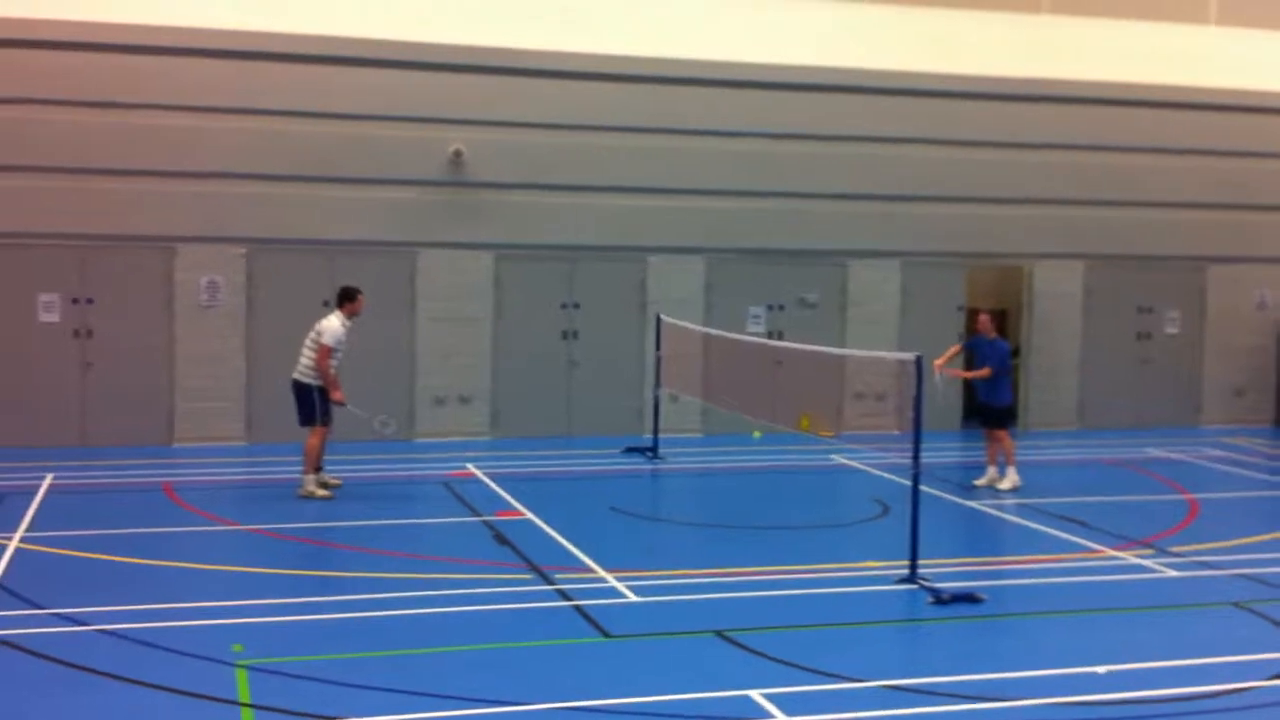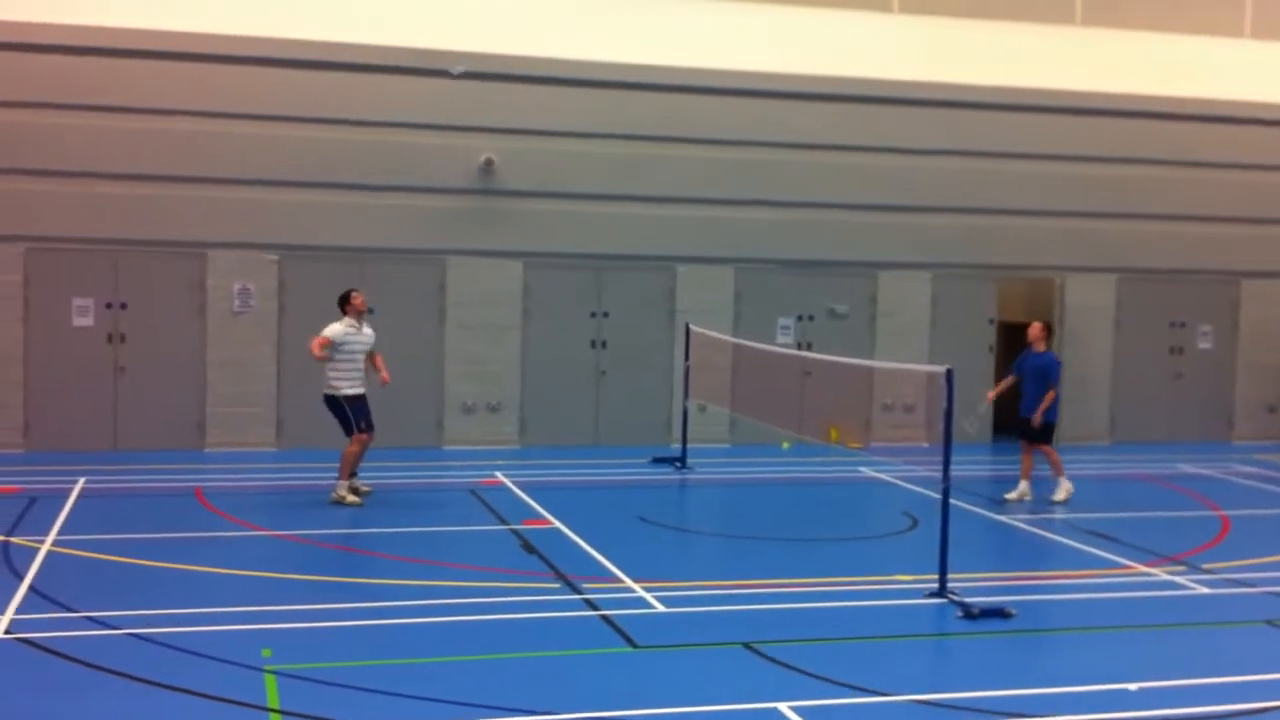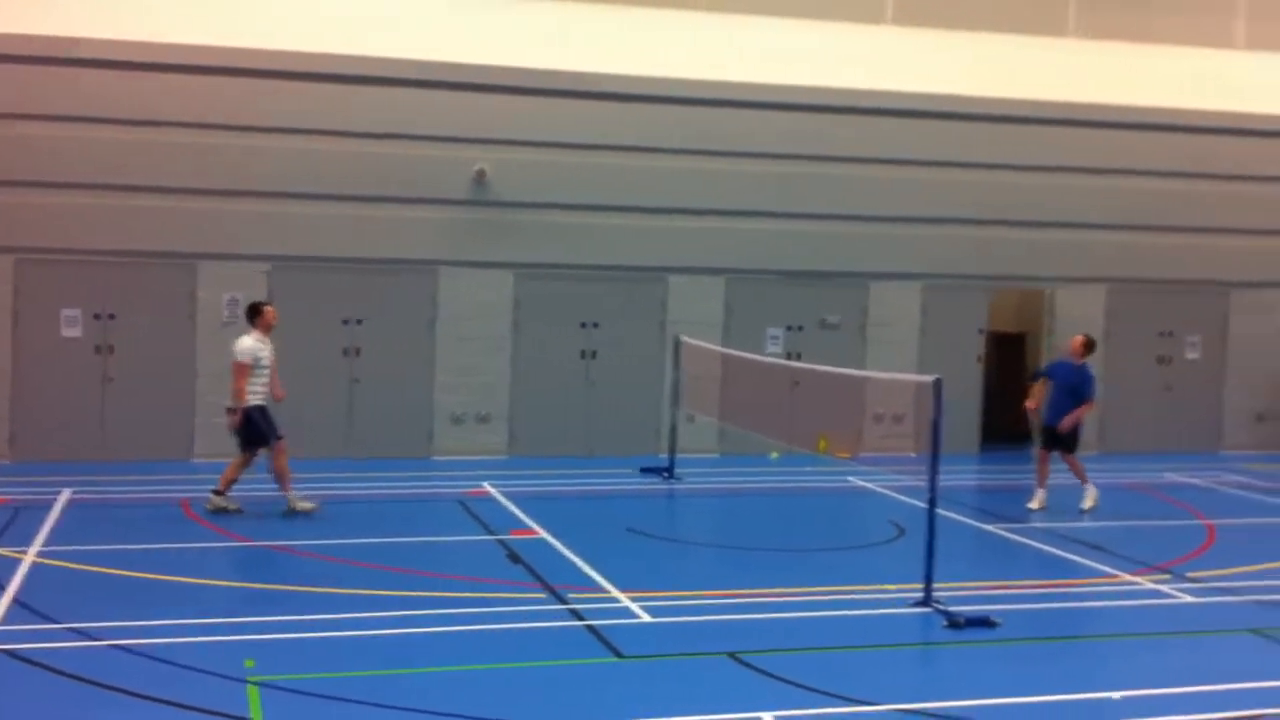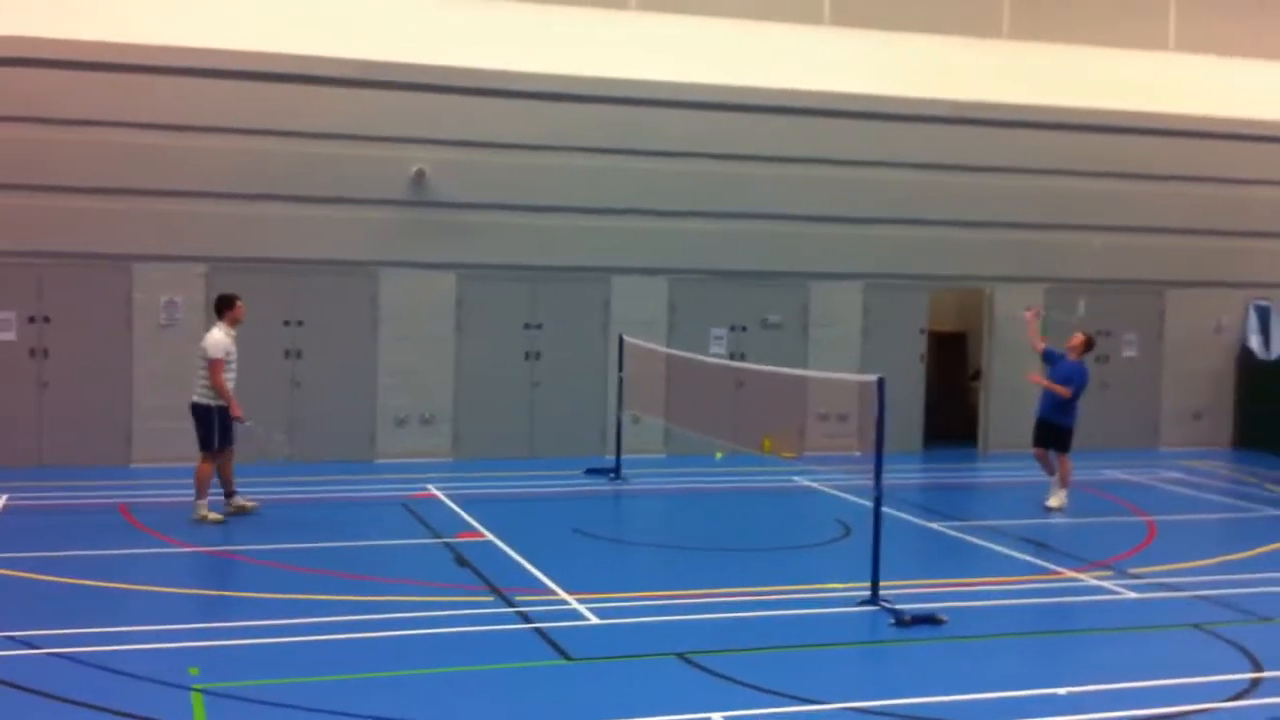
dt=1s
person 1, frame 1
left shoulder: (338, 325)
right shoulder: (334, 327)
right elbow: (321, 362)
left wrist: (337, 388)
right wrist: (332, 391)
left hip: (314, 383)
right hip: (310, 384)
left knee: (323, 429)
right knee: (318, 430)
left ankle: (319, 475)
right ankle: (308, 484)
person 1, frame 2
left shoulder: (368, 332)
right shoulder: (338, 329)
left elbow: (373, 355)
right elbow: (316, 344)
left wrist: (382, 371)
right wrist: (317, 353)
left hip: (357, 393)
right hip: (339, 394)
left knee: (367, 436)
right knee: (359, 438)
left ankle: (351, 480)
right ankle: (340, 490)
person 1, frame 3
left shoulder: (267, 345)
right shoulder: (247, 344)
left elbow: (270, 376)
right elbow: (239, 380)
left wrist: (276, 390)
right wrist: (237, 411)
left hip: (256, 406)
right hip: (248, 408)
left knee: (247, 455)
right knee: (278, 447)
left ankle: (218, 496)
right ankle: (292, 499)
person 1, frame 4
left shoulder: (225, 337)
right shoulder: (217, 339)
right elbow: (216, 378)
left wrist: (230, 404)
right wrist: (233, 405)
left hip: (219, 405)
right hip: (210, 406)
left knee: (226, 453)
right knee: (210, 456)
left ankle: (232, 500)
right ankle: (201, 508)
person 2, frame 1
left shoulder: (1001, 347)
right shoulder: (978, 340)
left elbow: (987, 372)
right elbow: (958, 348)
left wrist: (962, 374)
right wrist: (943, 360)
left hip: (1000, 399)
right hip: (984, 397)
left knee: (1001, 434)
right knee: (989, 434)
left ankle: (1012, 475)
right ankle: (992, 473)
person 2, frame 2
left shoulder: (1050, 360)
right shoulder: (1026, 356)
left elbow: (1053, 390)
right elbow: (1012, 377)
left wrist: (1040, 412)
right wrist: (995, 392)
left hip: (1043, 414)
right hip: (1026, 412)
left knee: (1044, 448)
right knee: (1026, 447)
left ankle: (1064, 484)
right ankle: (1023, 487)
person 2, frame 3
left shoulder: (1085, 375)
right shoulder: (1059, 365)
left elbow: (1088, 404)
right elbow: (1043, 380)
left wrist: (1072, 418)
right wrist: (1033, 399)
left hip: (1068, 424)
right hip: (1050, 420)
left knee: (1069, 458)
right knee: (1042, 455)
left ankle: (1089, 490)
right ankle: (1040, 495)
person 2, frame 4
left shoulder: (1080, 371)
right shoulder: (1057, 358)
left elbow: (1067, 393)
right elbow: (1036, 343)
left wrist: (1044, 383)
right wrist: (1031, 321)
left hip: (1063, 421)
right hip: (1045, 417)
left knee: (1061, 456)
right knee: (1039, 453)
left ankle: (1061, 494)
right ankle: (1054, 479)
